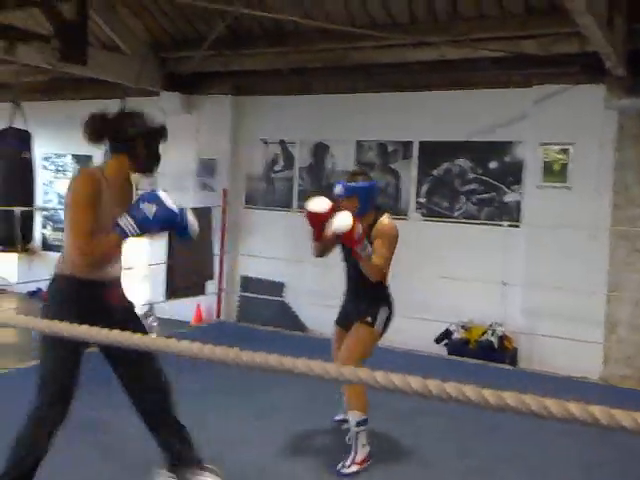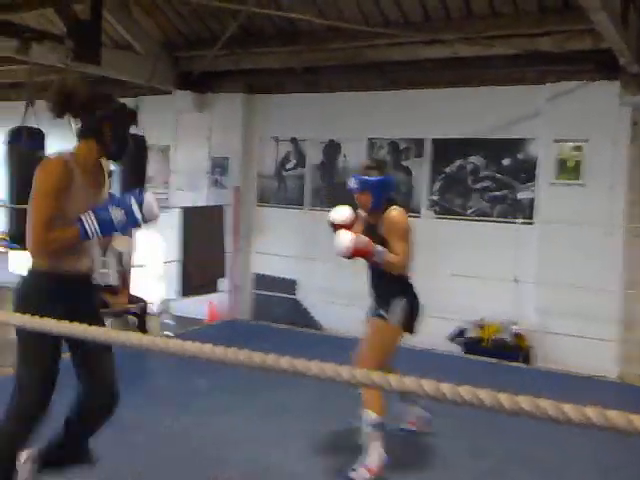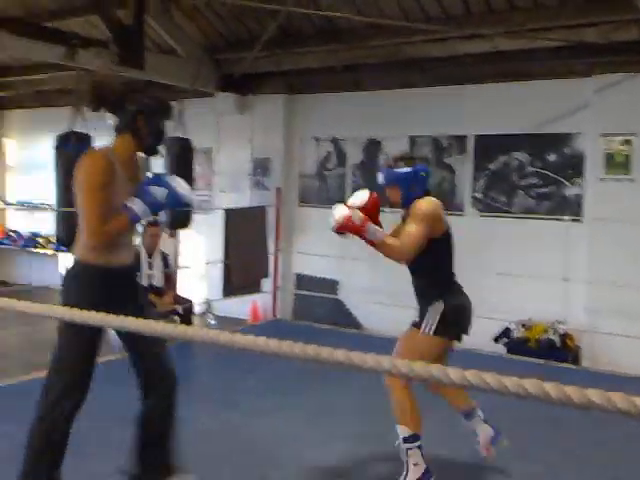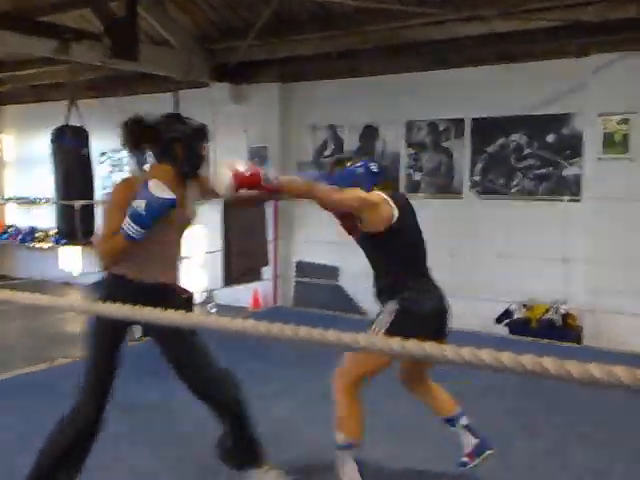
dt=0.3s
person 1, frame 1
left shoulder: (128, 185)
right shoulder: (86, 182)
right elbow: (84, 254)
left wrist: (168, 221)
right wrist: (134, 222)
left hip: (108, 294)
right hip: (70, 298)
left knee: (150, 385)
right knee: (53, 404)
person 1, frame 2
left shoulder: (99, 171)
right shoulder: (55, 169)
right elbow: (39, 244)
left wrist: (128, 212)
right wrist: (99, 221)
left hip: (81, 290)
right hip: (44, 293)
left knee: (102, 394)
person 1, frame 3
left shoulder: (136, 166)
right shoulder: (96, 163)
right elbow: (96, 238)
left wrist: (159, 205)
right wrist: (146, 203)
left hip: (125, 282)
right hip: (90, 285)
left knee: (161, 380)
right knee: (65, 394)
person 1, frame 4
left shoulder: (192, 183)
right shoulder: (129, 189)
right elbow: (106, 256)
right wrist: (140, 218)
left hip: (163, 297)
right hip: (121, 294)
left knee: (211, 383)
right knee: (91, 401)
person 2, frame 1
left shoulder: (384, 226)
right shoulder: (346, 217)
left elbow: (377, 274)
right elbow: (320, 251)
left wrist: (356, 240)
right wrist: (318, 226)
left hip: (375, 307)
right hip: (352, 302)
left knee: (347, 369)
right knee: (340, 366)
left ankle: (361, 448)
right ankle: (353, 411)
person 2, frame 2
left shoulder: (395, 218)
right shoulder: (366, 216)
left elbow: (400, 265)
right elbow: (356, 251)
left wrist: (369, 248)
right wrist: (345, 234)
left hip: (398, 301)
right hip: (384, 299)
left knee: (365, 367)
right knee: (377, 366)
left ankle: (374, 452)
right ankle: (416, 414)
person 2, frame 3
left shoulder: (427, 206)
right shoulder: (413, 209)
left elbow: (402, 252)
right elbow: (389, 243)
left wrist: (363, 227)
right wrist: (368, 217)
left hip: (442, 307)
right hip: (444, 305)
left knee: (396, 378)
right knee: (436, 379)
right ankle: (486, 433)
person 2, frame 4
left shoulder: (369, 201)
right shoulder: (394, 201)
left elbow: (310, 190)
left wrist: (256, 179)
right wrist: (349, 218)
left hip: (405, 309)
right hip: (432, 303)
left knee: (344, 384)
right knee: (416, 381)
right ankle: (473, 441)
